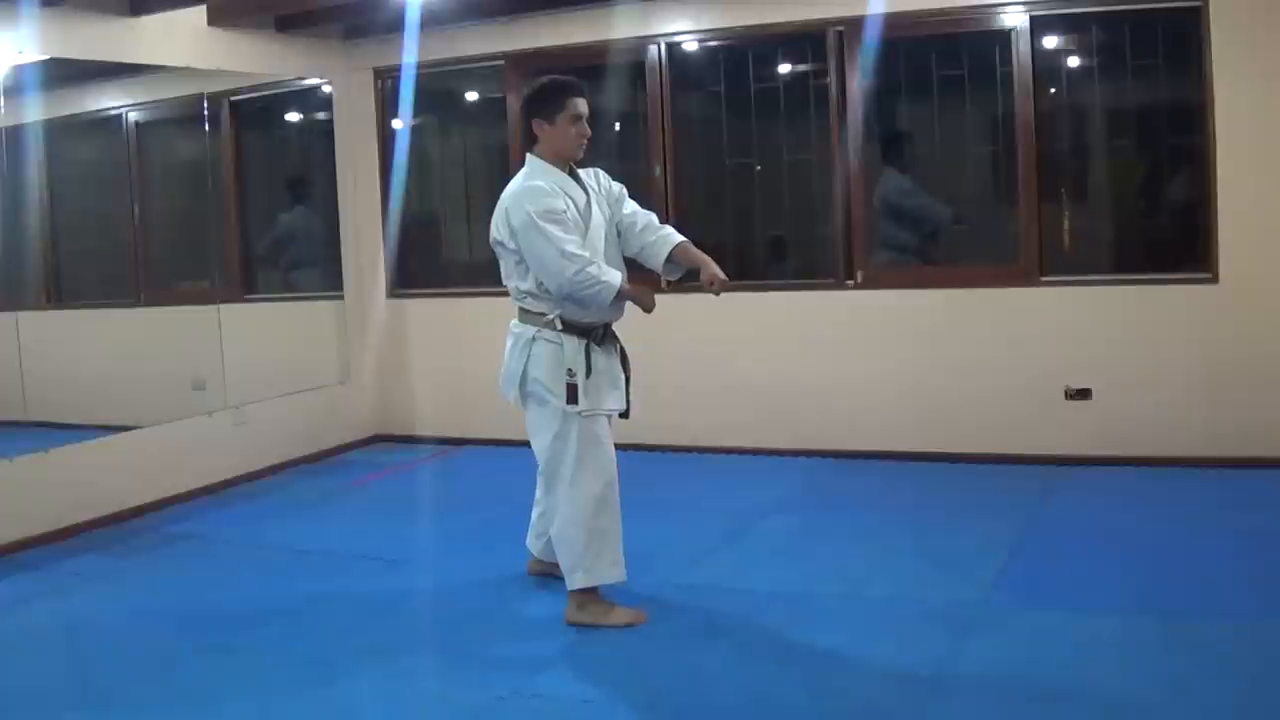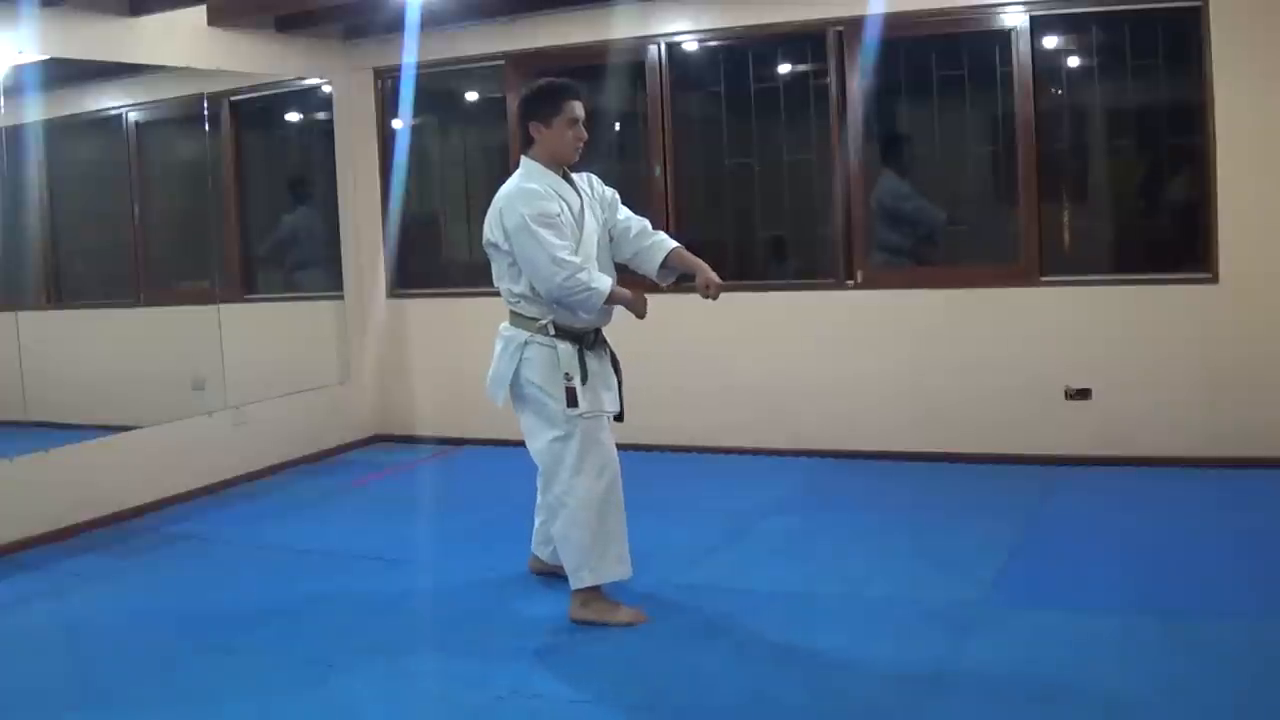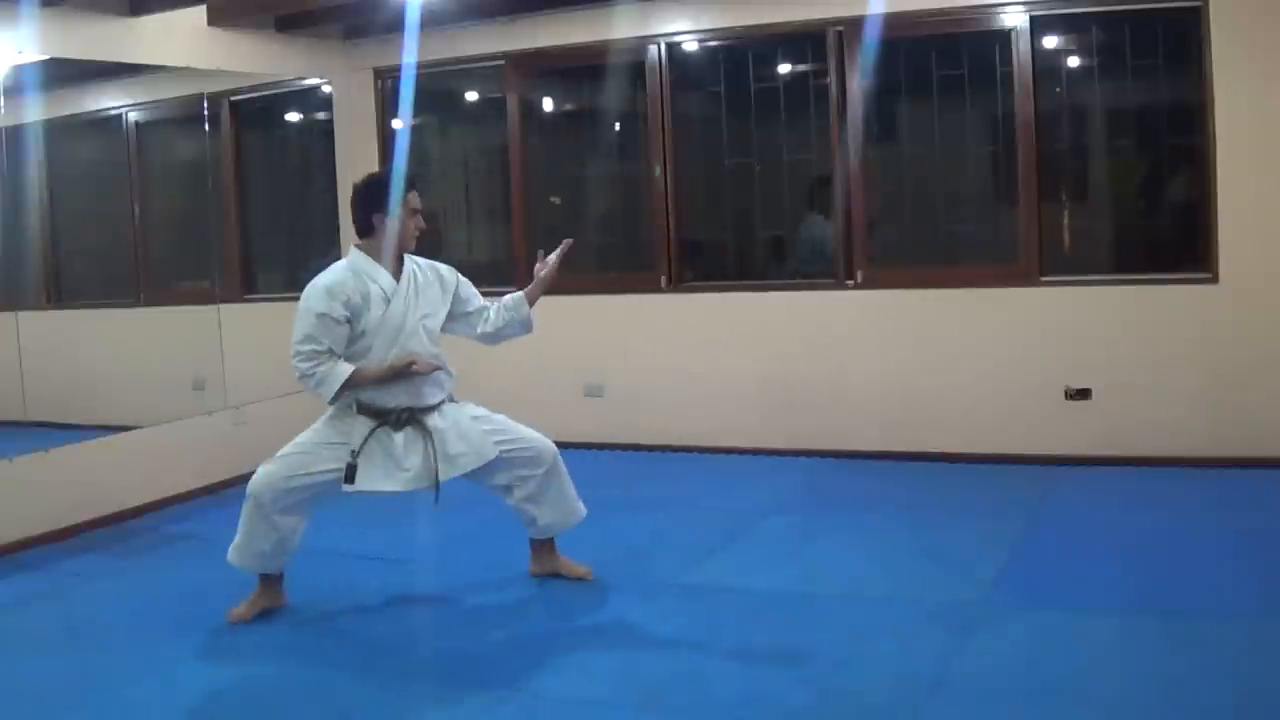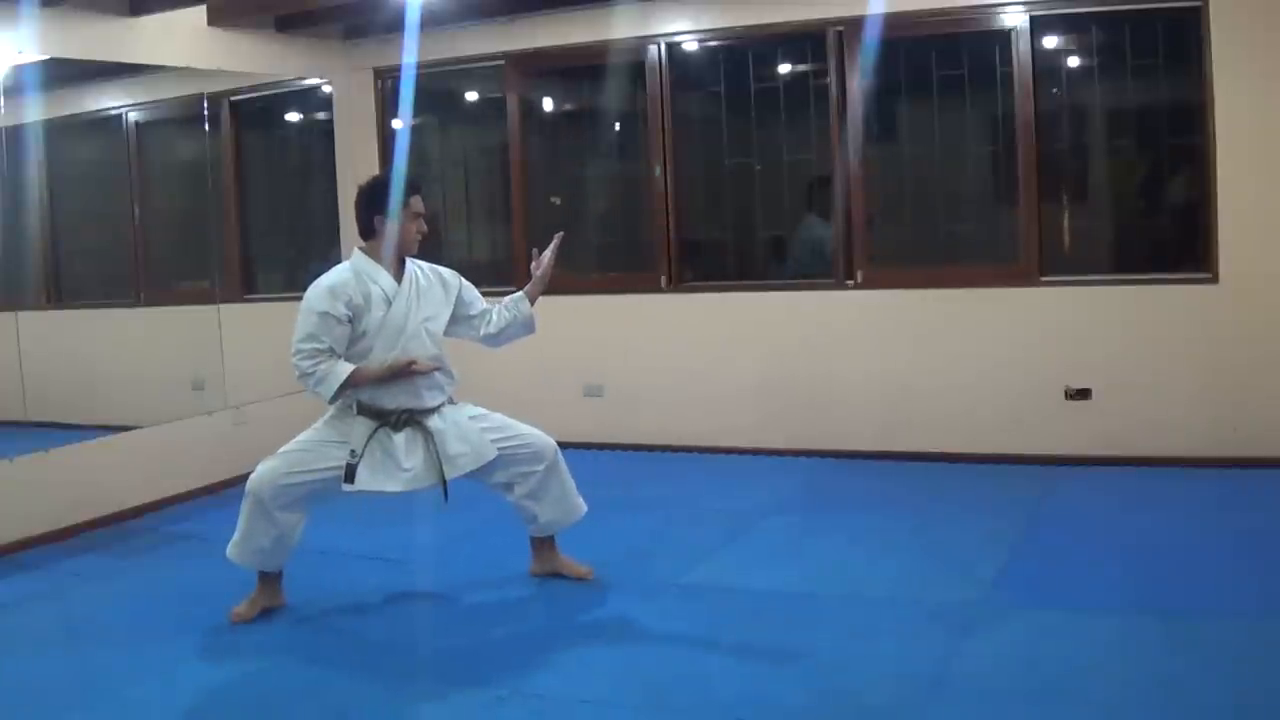
dt=1s
person 1, frame 1
left shoulder: (595, 184)
right shoulder: (529, 197)
left elbow: (643, 230)
right elbow: (573, 273)
left wrist: (701, 261)
right wrist: (634, 292)
left hip: (588, 345)
right hip: (554, 350)
left knee: (566, 461)
right knee: (585, 468)
left ankle: (545, 553)
right ankle: (585, 596)
person 1, frame 2
left shoulder: (587, 188)
right shoulder: (523, 198)
left elbow: (635, 236)
right elbow: (562, 278)
left wrist: (696, 266)
right wrist: (625, 297)
left hip: (575, 349)
right hip: (545, 352)
left knee: (567, 461)
right knee: (587, 465)
left ankle: (549, 554)
right ankle: (588, 595)
person 1, frame 3
left shoulder: (436, 277)
right shoulder: (332, 288)
left elbow: (489, 323)
right elbow: (312, 367)
left wrist: (539, 285)
right wrist: (385, 373)
left hip: (436, 418)
right hip: (359, 424)
left knee: (536, 454)
right knee: (272, 486)
left ankle: (544, 554)
right ankle: (270, 587)
person 1, frame 4
left shoulder: (438, 280)
right shoulder: (335, 288)
left elbow: (491, 325)
right elbow: (311, 364)
left wrist: (537, 285)
right wrist: (383, 373)
left hip: (438, 420)
right hip: (360, 427)
left knee: (537, 451)
right knee: (270, 483)
left ankle: (545, 553)
right ankle: (269, 587)
